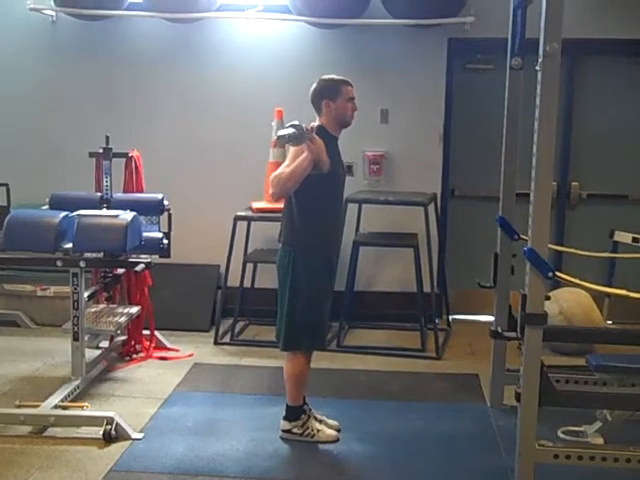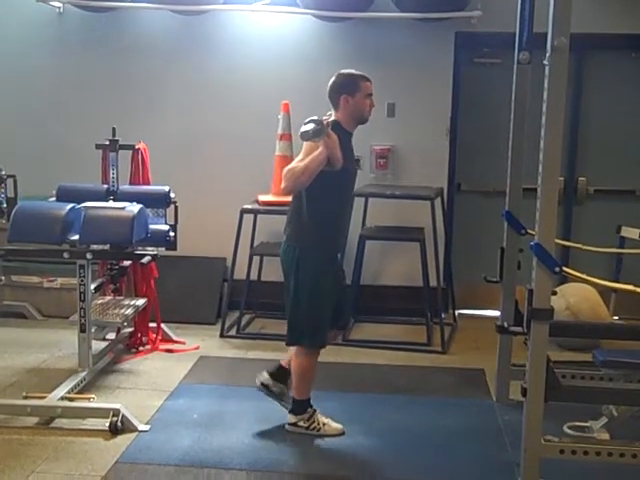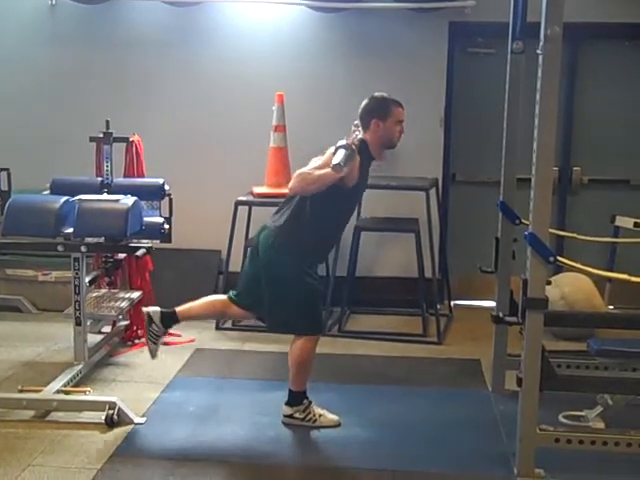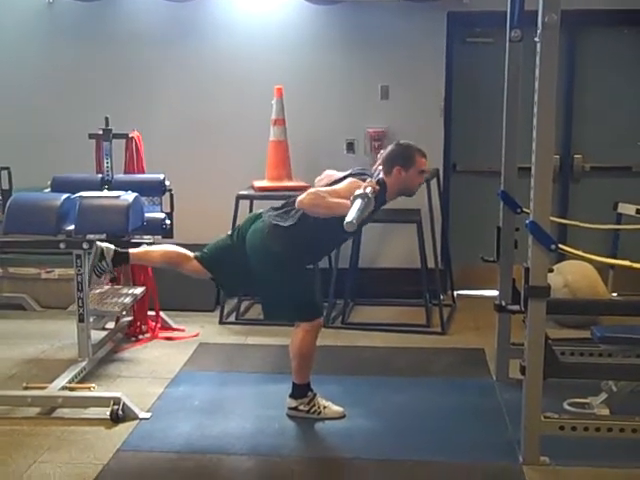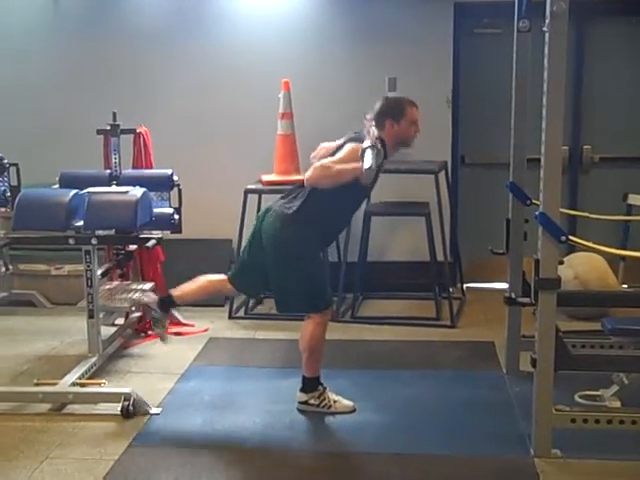
dt=1s
person 1, frame 1
left shoulder: (330, 143)
right shoulder: (314, 142)
right elbow: (277, 188)
right wrist: (308, 156)
left hip: (318, 253)
right hip: (302, 254)
left knee: (309, 339)
right knee: (299, 341)
left ankle: (300, 409)
right ankle: (293, 420)
person 1, frame 2
left shoulder: (343, 138)
right shoulder: (327, 138)
right elbow: (289, 183)
right wrist: (323, 151)
left hip: (322, 249)
right hip: (307, 250)
left knee: (332, 326)
right knee: (310, 335)
left ankle: (278, 377)
right ankle: (299, 414)
person 1, frame 3
left shoulder: (358, 155)
right shoulder: (351, 157)
left elbow: (315, 168)
right elbow: (297, 184)
right wrist: (339, 172)
left hip: (279, 242)
right hip: (288, 249)
left knee: (241, 306)
right knee: (308, 329)
left ankle: (164, 317)
right ankle: (296, 406)
person 1, frame 4
left shoulder: (367, 181)
right shoulder: (363, 188)
left elbow: (324, 179)
right elbow: (306, 200)
right wrist: (351, 207)
left hip: (263, 229)
right hip: (277, 247)
left knee: (195, 264)
right knee: (309, 320)
left ankle: (115, 256)
right ankle: (300, 399)
person 1, frame 5
left shoulder: (363, 142)
right shoulder: (365, 149)
left elbow: (320, 153)
right elbow: (315, 175)
right wrist: (362, 169)
left hip: (278, 220)
right hip: (293, 235)
left knee: (233, 284)
right knee: (319, 312)
left ankle: (163, 303)
right ankle: (311, 393)
